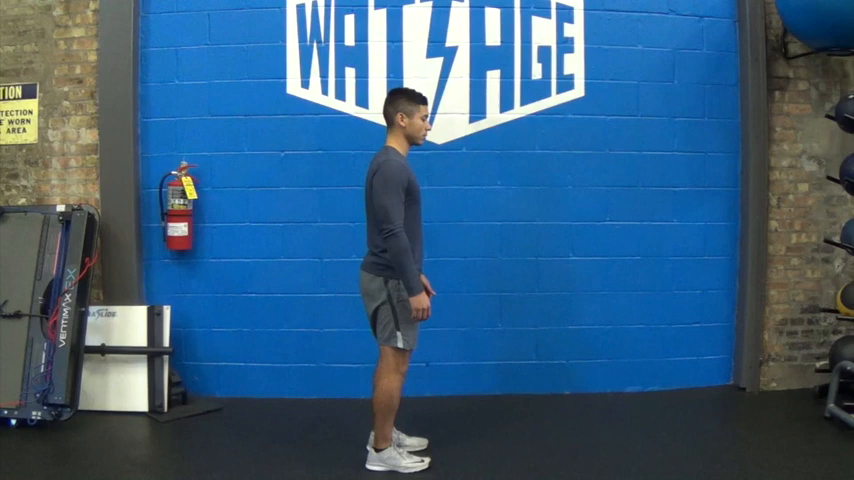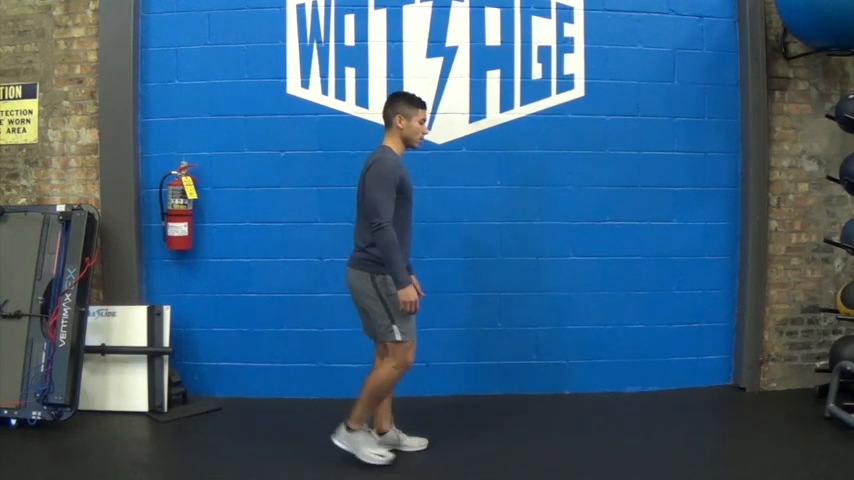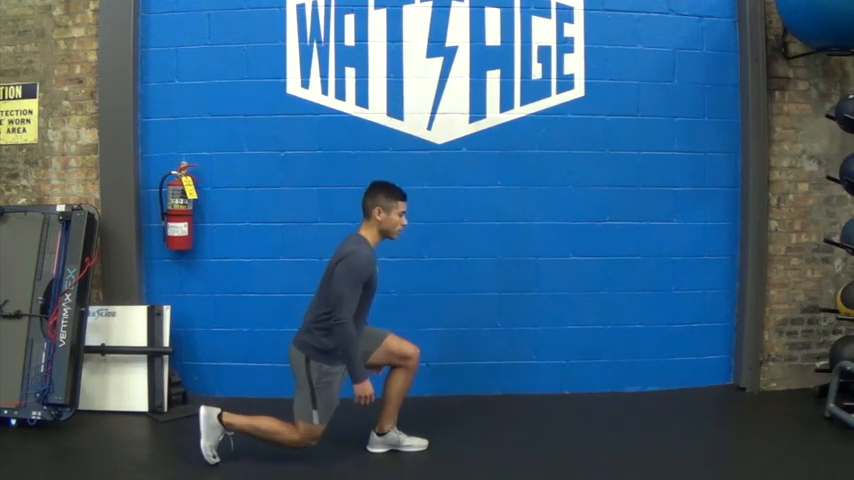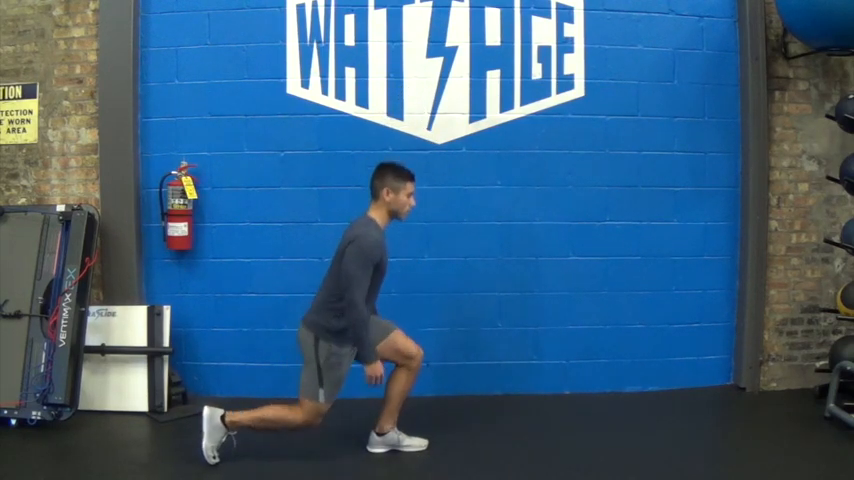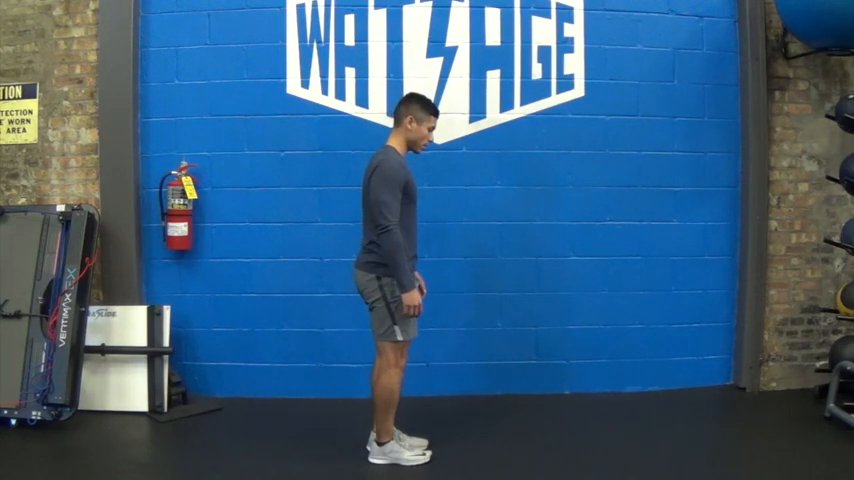
dt=1s
person 1, frame 1
left shoulder: (394, 163)
right shoulder: (390, 167)
right elbow: (392, 233)
left wrist: (417, 275)
right wrist: (414, 289)
left hip: (394, 276)
right hip: (390, 281)
left knee: (393, 359)
right knee: (395, 363)
left ankle: (386, 435)
right ankle: (381, 451)
person 1, frame 2
left shoulder: (390, 163)
right shoulder: (384, 164)
right elbow: (381, 228)
left wrist: (405, 275)
right wrist: (401, 283)
left hip: (382, 273)
right hip: (375, 275)
left knee: (389, 353)
right knee: (401, 357)
left ankle: (382, 430)
right ankle: (353, 428)
person 1, frame 3
left shoulder: (360, 249)
right shoulder: (358, 258)
right elbow: (341, 321)
left wrist: (365, 356)
right wrist: (359, 377)
left hip: (336, 340)
right hip: (321, 352)
left knee: (409, 356)
right knee: (305, 436)
left ankle: (384, 433)
right ankle: (221, 420)
person 1, frame 4
left shoulder: (370, 230)
right shoulder: (366, 239)
right elbow: (353, 302)
left wrist: (372, 329)
right wrist: (370, 358)
left hip: (350, 323)
right hip: (330, 333)
left knee: (411, 355)
right knee: (308, 416)
left ankle: (384, 433)
right ankle: (226, 421)
person 1, frame 5
left shoulder: (390, 162)
right shoulder: (390, 166)
right elbow: (388, 231)
left wrist: (410, 273)
right wrist: (407, 285)
left hip: (387, 273)
right hip: (385, 277)
left knee: (390, 357)
right knee: (393, 359)
left ankle: (385, 433)
right ankle: (383, 444)
